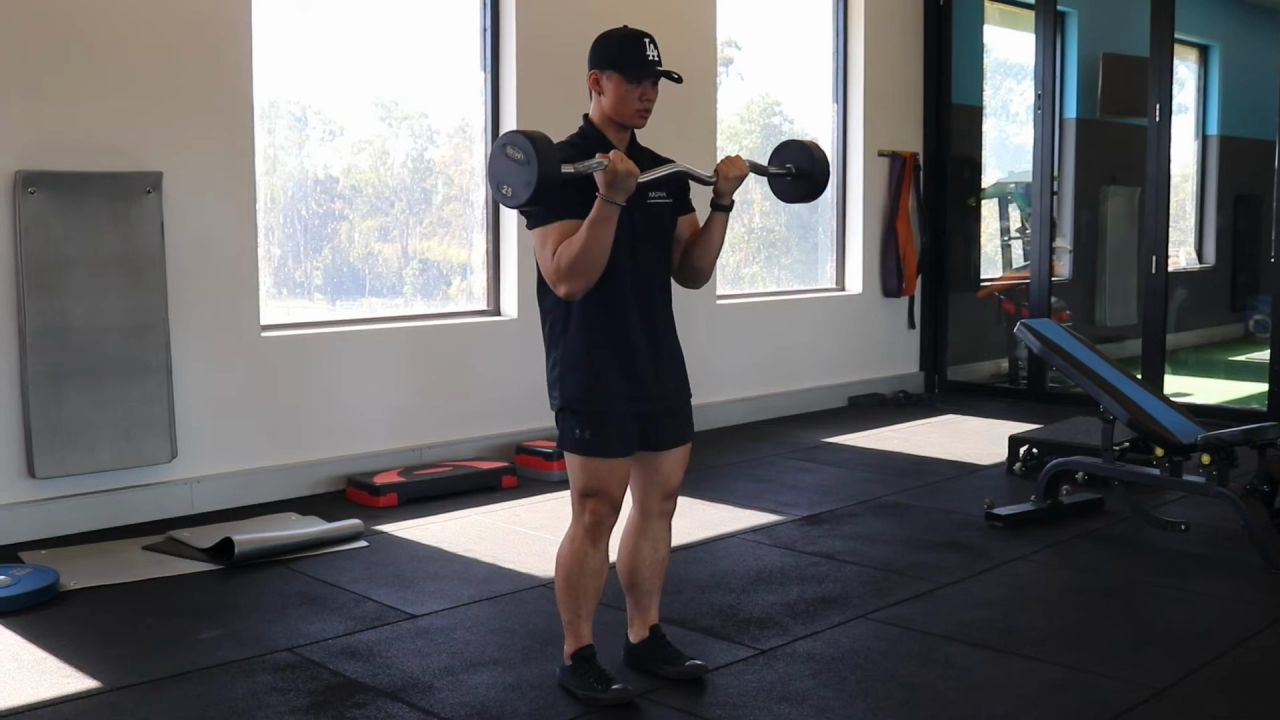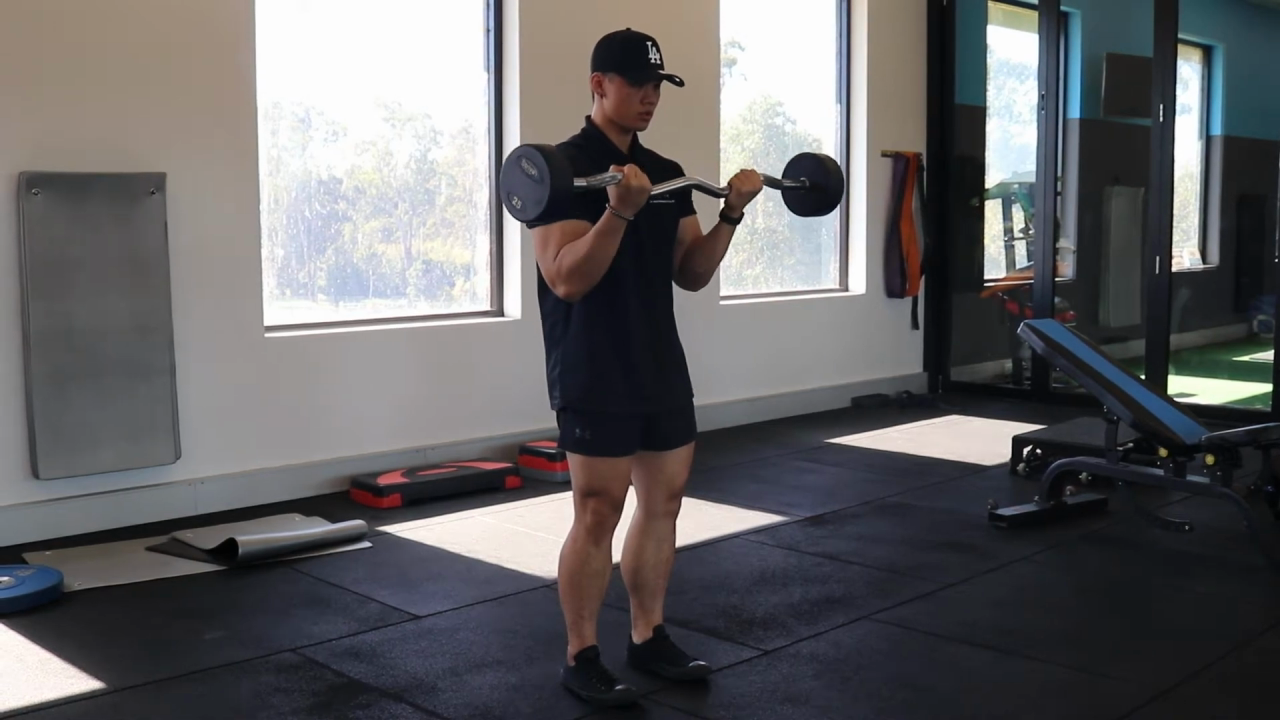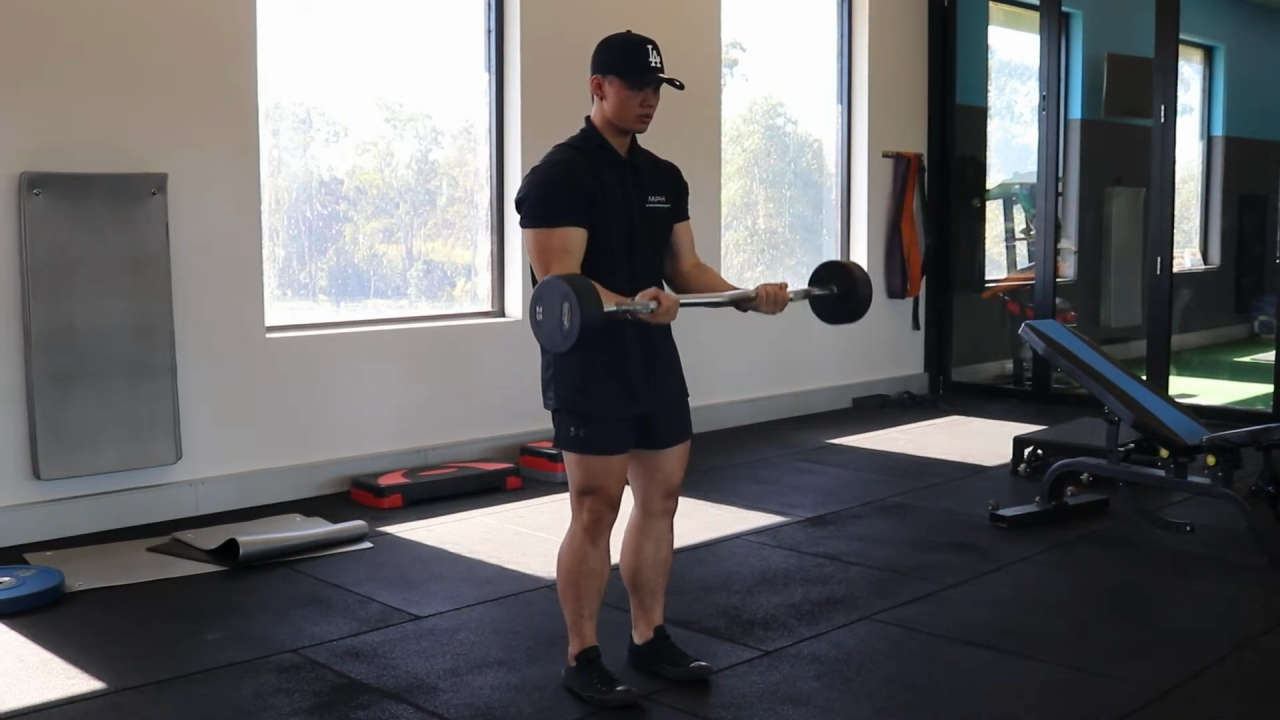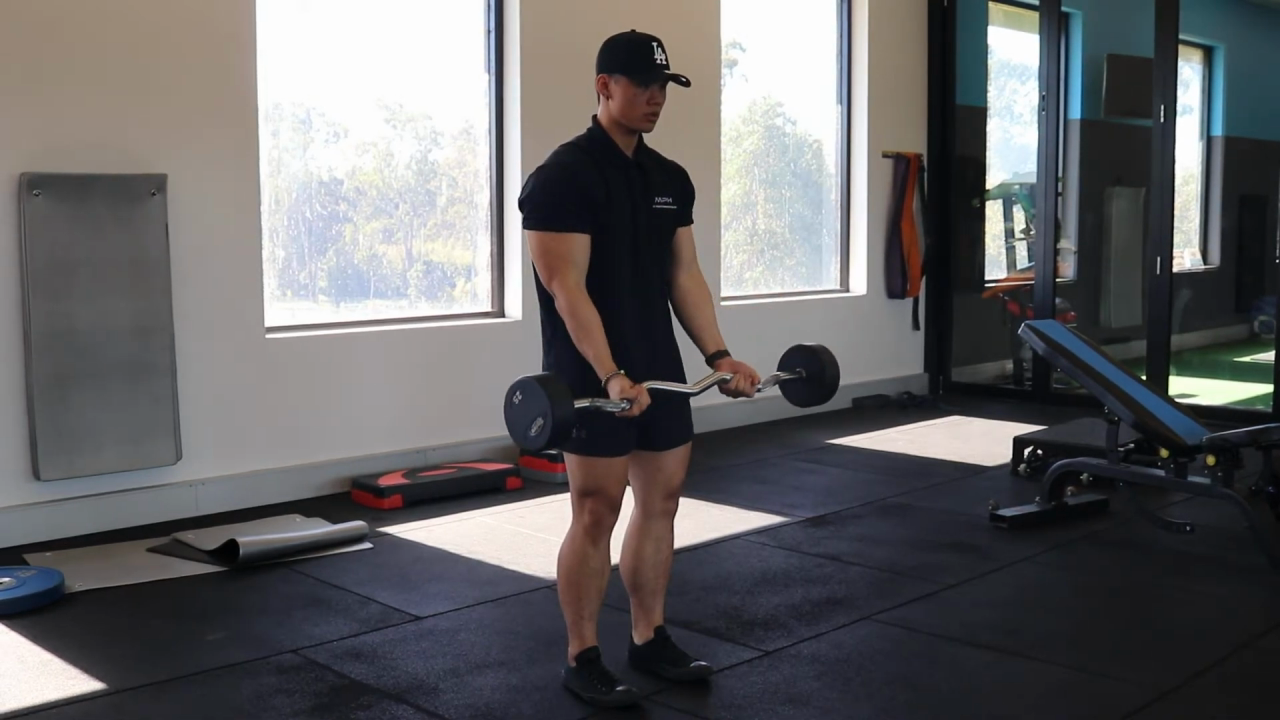
dt=1s
person 1, frame 1
left shoulder: (665, 173)
right shoulder: (563, 167)
left elbow: (692, 273)
right elbow: (567, 281)
left wrist: (721, 203)
right wrist: (610, 198)
left hip: (660, 369)
right hip: (595, 378)
left knee: (658, 504)
right knee: (596, 517)
left ankle: (645, 638)
right ankle: (578, 657)
person 1, frame 2
left shoulder: (666, 174)
right shoulder: (565, 169)
left elbow: (690, 273)
right elbow: (566, 279)
left wrist: (730, 214)
right wrist: (618, 210)
left hip: (661, 369)
right hip: (596, 379)
left knee: (663, 504)
right knee: (598, 515)
left ankle: (649, 638)
right ankle: (581, 657)
person 1, frame 3
left shoulder: (664, 177)
right shoulder: (559, 175)
left elbow: (683, 267)
right elbow: (559, 280)
left wrist: (740, 296)
right wrist: (627, 306)
left hip: (656, 369)
right hip: (591, 378)
left knee: (659, 502)
right knee: (595, 514)
left ankle: (649, 638)
right ankle: (582, 658)
person 1, frame 4
left shoulder: (670, 178)
right shoulder: (564, 176)
left elbow: (684, 276)
right elbow: (566, 288)
left wrist: (718, 355)
right wrist: (610, 377)
left hip: (661, 371)
right hip: (594, 380)
left knee: (660, 503)
right knee: (596, 514)
left ankle: (649, 639)
right ankle: (582, 659)
